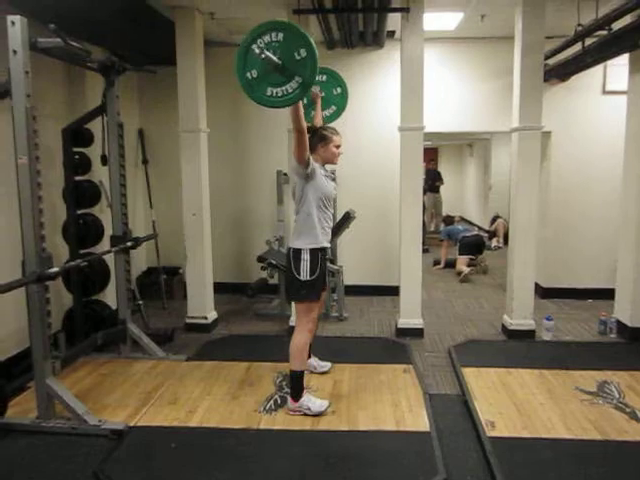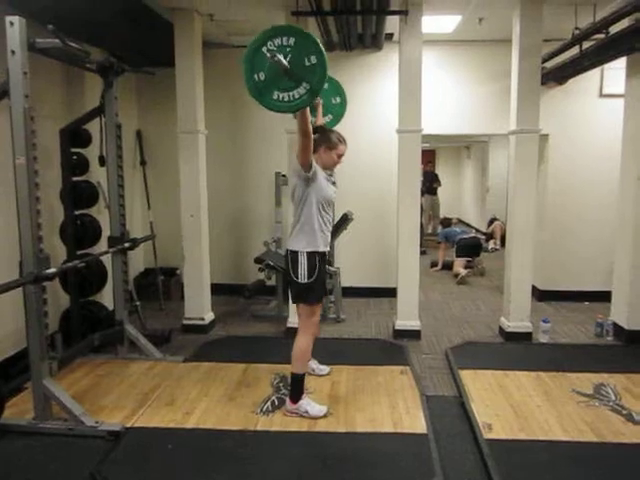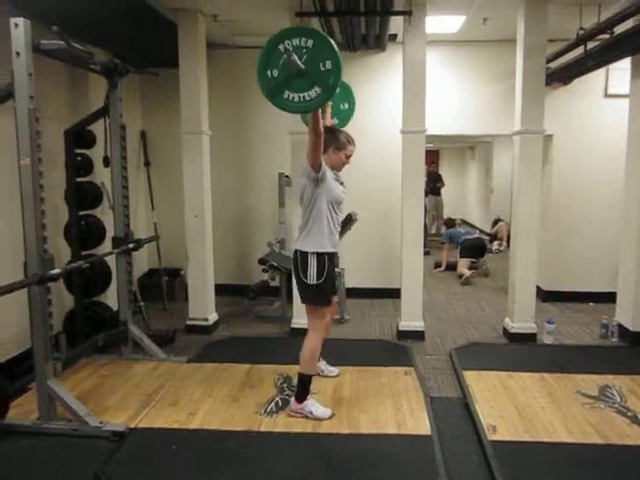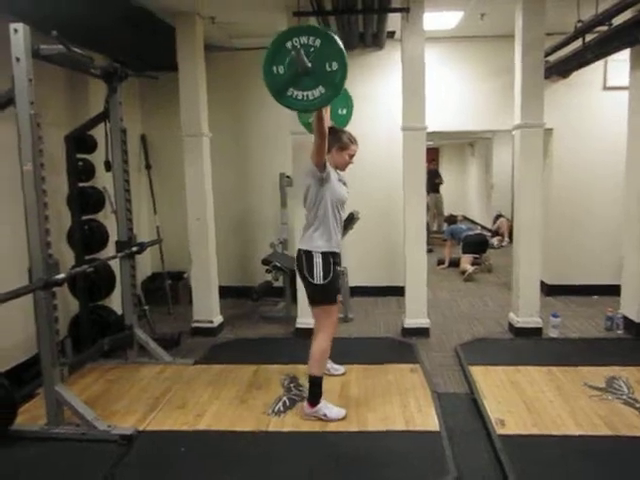
dt=0.4s
person 1, frame 1
left shoulder: (323, 170)
right shoulder: (306, 169)
left elbow: (317, 131)
right elbow: (300, 131)
left hip: (318, 250)
right hip: (305, 252)
left knee: (315, 312)
right knee: (305, 320)
left ankle: (306, 358)
right ankle: (296, 397)
person 1, frame 2
left shoulder: (323, 173)
right shoulder: (307, 171)
left elbow: (318, 134)
right elbow: (305, 134)
left wrist: (318, 109)
left hip: (317, 252)
right hip: (303, 254)
left knee: (315, 316)
right knee: (308, 324)
left ankle: (305, 360)
right ankle: (295, 399)
person 1, frame 3
left shoulder: (331, 174)
right shoulder: (317, 171)
left elbow: (327, 134)
right elbow: (316, 135)
left wrist: (327, 109)
left hip: (325, 254)
right hip: (312, 255)
left knee: (329, 314)
right knee: (319, 324)
left ankle: (315, 361)
right ankle: (300, 400)
person 1, frame 4
left shoulder: (333, 174)
right shoulder: (319, 171)
left elbow: (328, 136)
right elbow: (320, 135)
left wrist: (327, 111)
right wrist: (319, 109)
left hip: (326, 253)
right hip: (315, 255)
left knee: (327, 317)
right knee: (327, 325)
left ankle: (320, 361)
right ankle: (314, 403)
